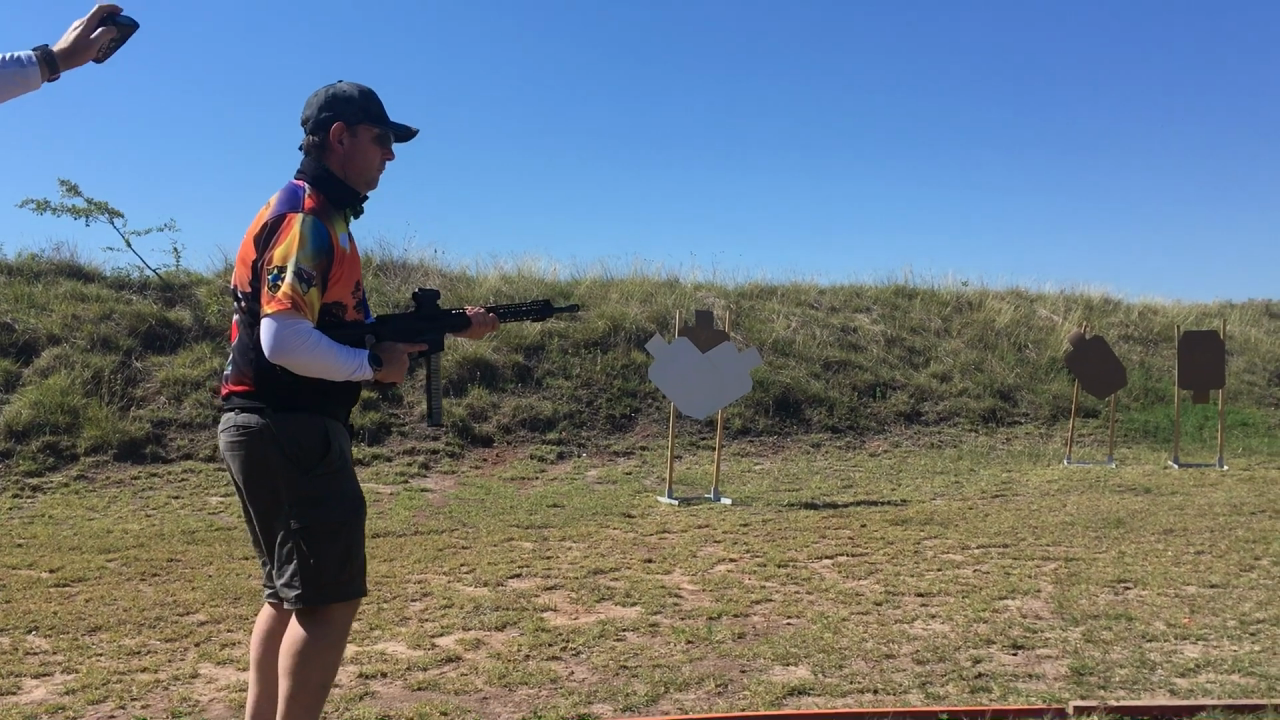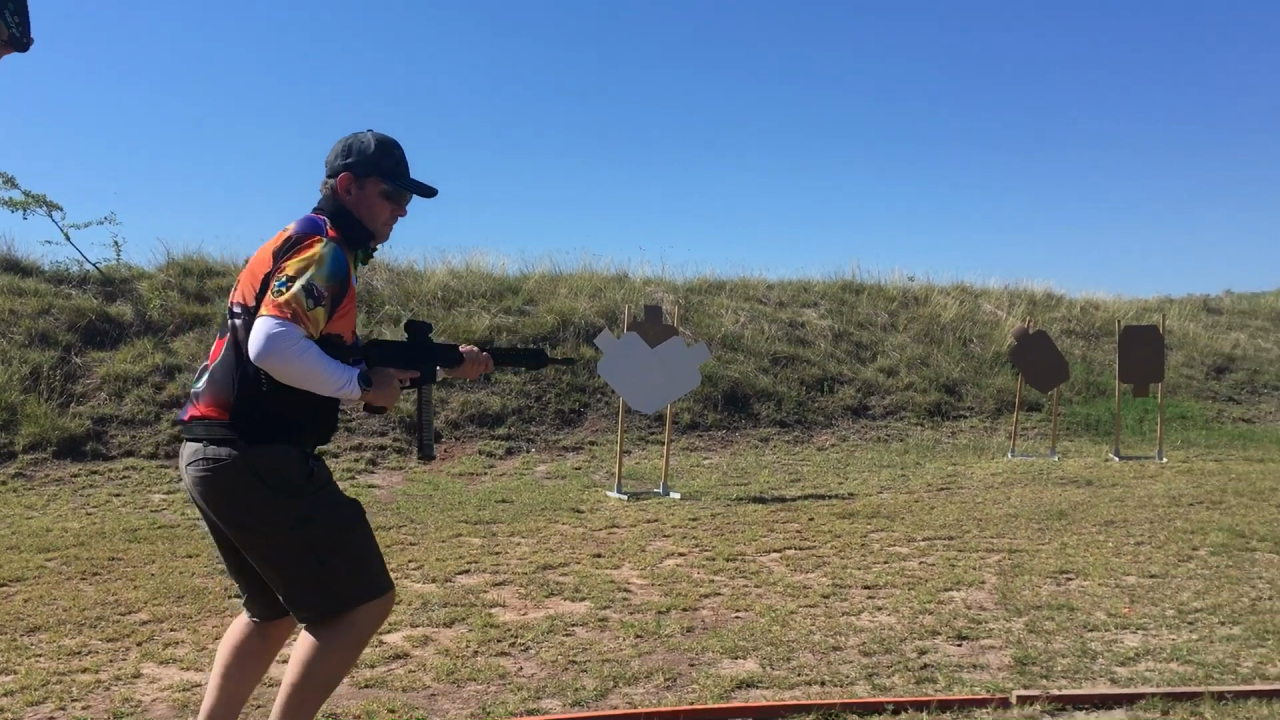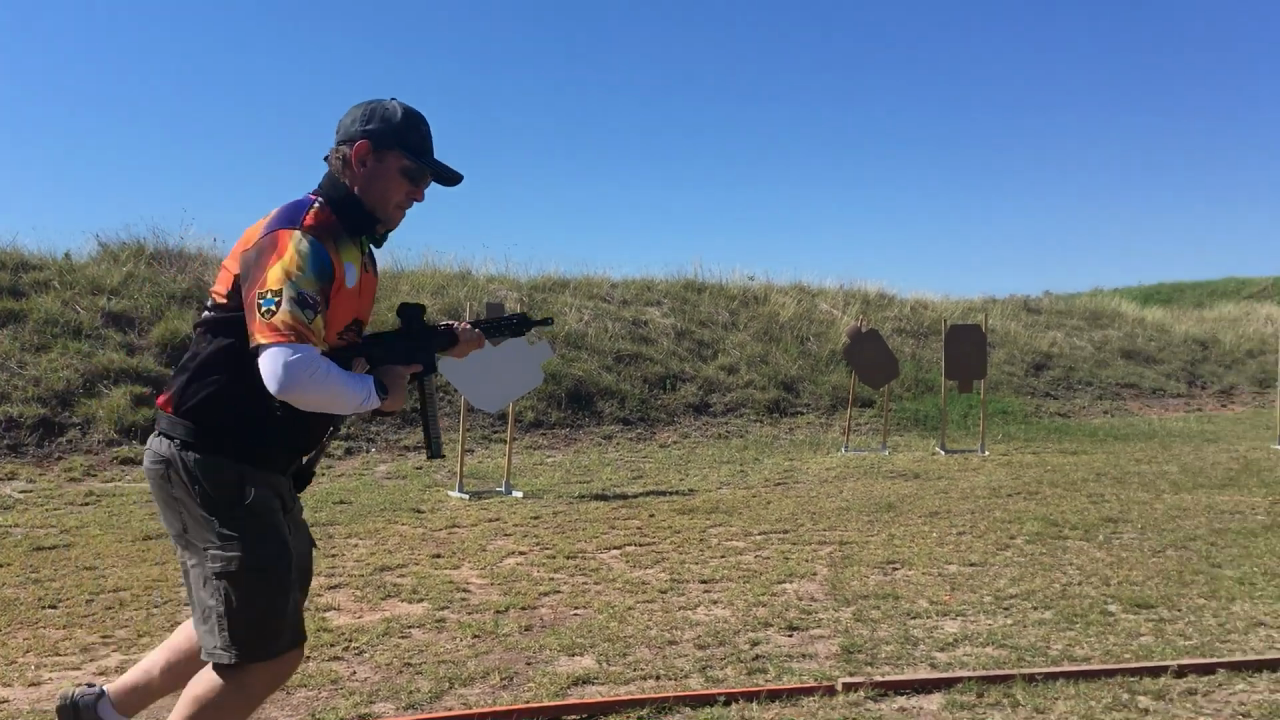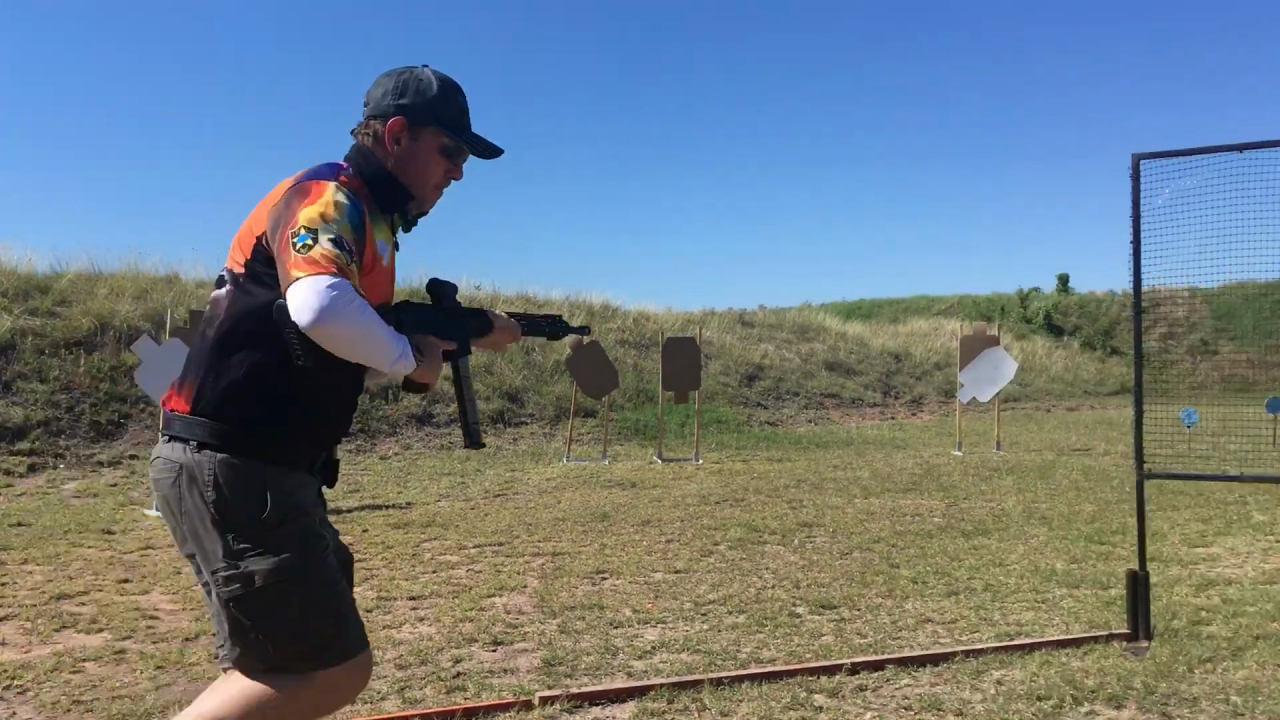
dt=0.3s
person 1, frame 1
left shoulder: (321, 219)
right shoulder: (304, 219)
left elbow: (344, 328)
right elbow: (284, 341)
right wrist: (374, 364)
left hip: (275, 432)
right hip: (287, 432)
left knee: (291, 594)
right knee: (330, 600)
person 1, frame 2
left shoulder: (315, 251)
right shoulder: (325, 248)
left elbow: (324, 358)
right elbow: (272, 346)
left wrist: (444, 365)
right wrist: (362, 385)
left hip: (222, 455)
right hip: (255, 458)
left knee: (276, 610)
right knee: (359, 604)
person 1, frame 3
left shoulder: (352, 247)
right shoulder: (299, 239)
left elbow: (327, 339)
right elbow: (290, 373)
right wrist: (383, 390)
left hip: (254, 468)
right hip: (210, 464)
left knee: (253, 628)
right knee: (264, 656)
person 1, frame 4
left shoulder: (369, 217)
right shoulder: (324, 196)
left elbow: (355, 324)
right elbow: (320, 310)
left wrist: (476, 333)
right wrist: (410, 358)
left hip: (276, 470)
right hip: (228, 468)
